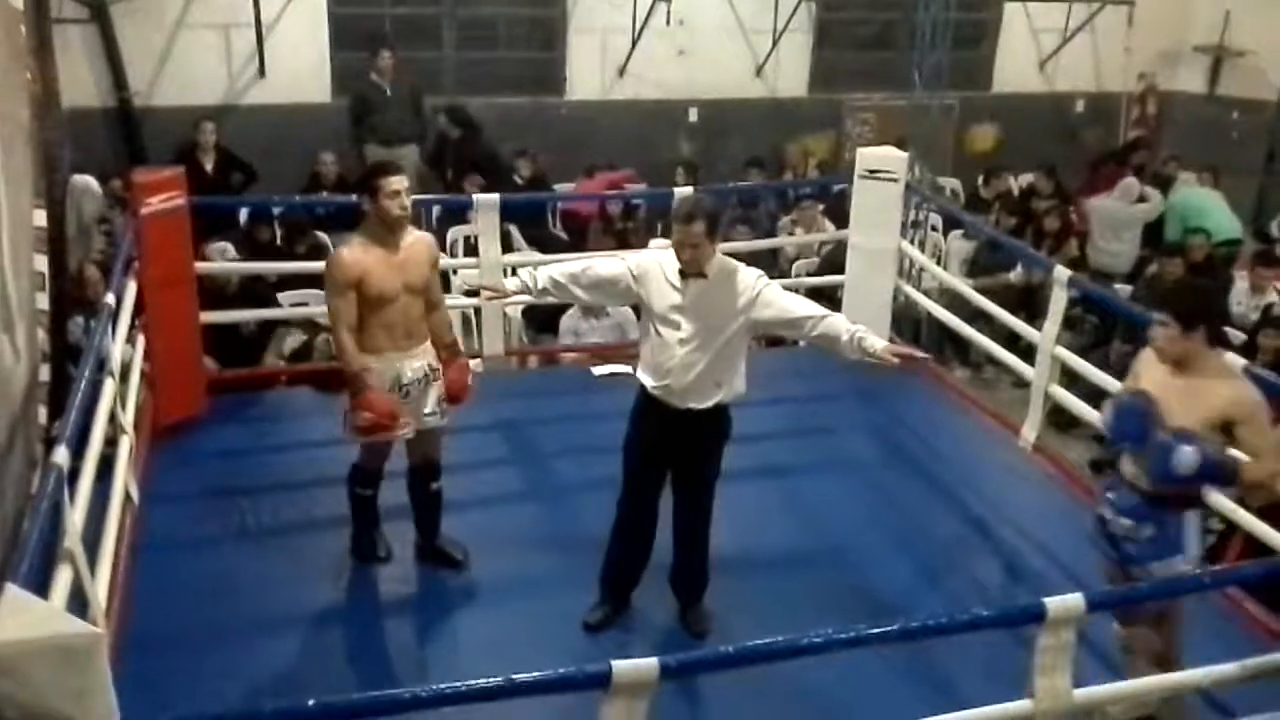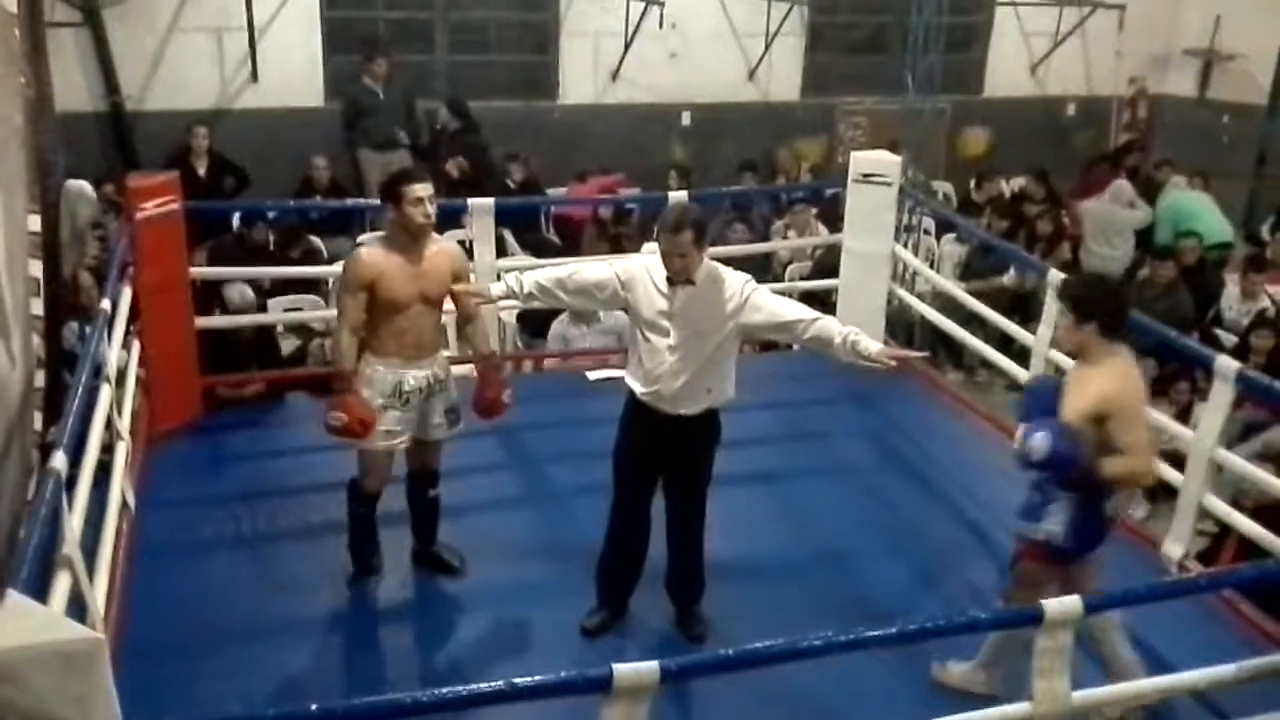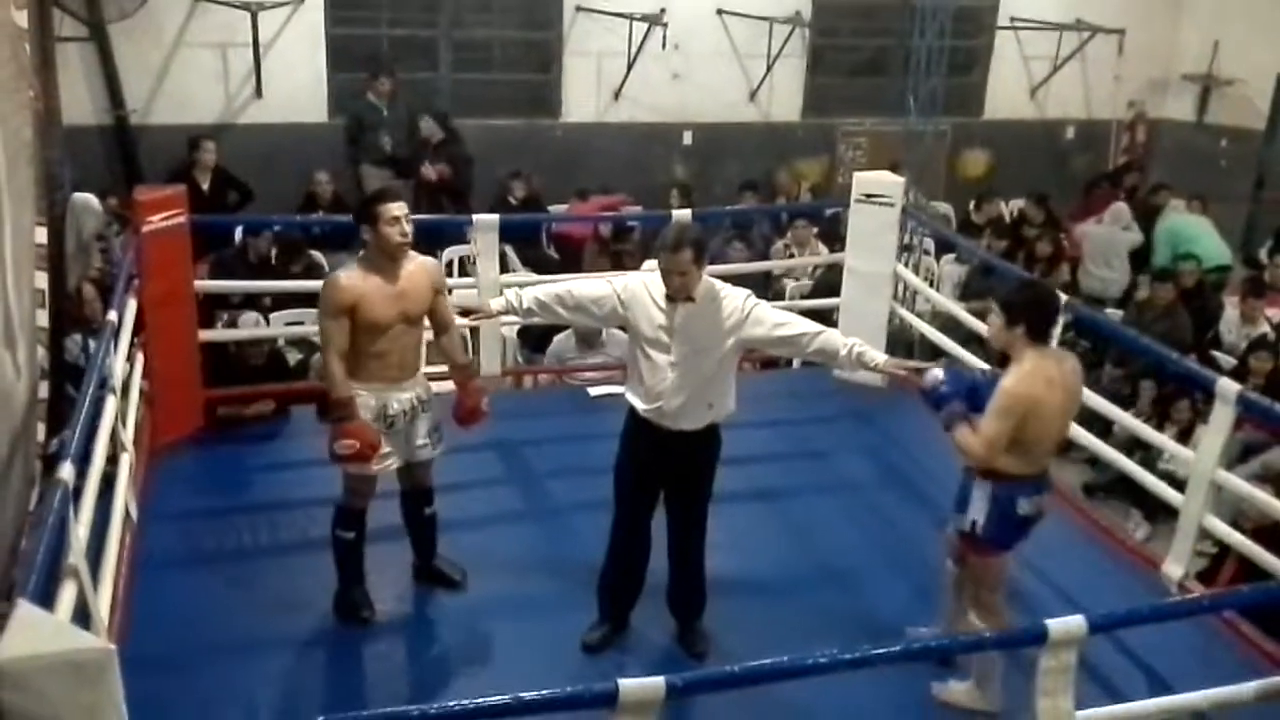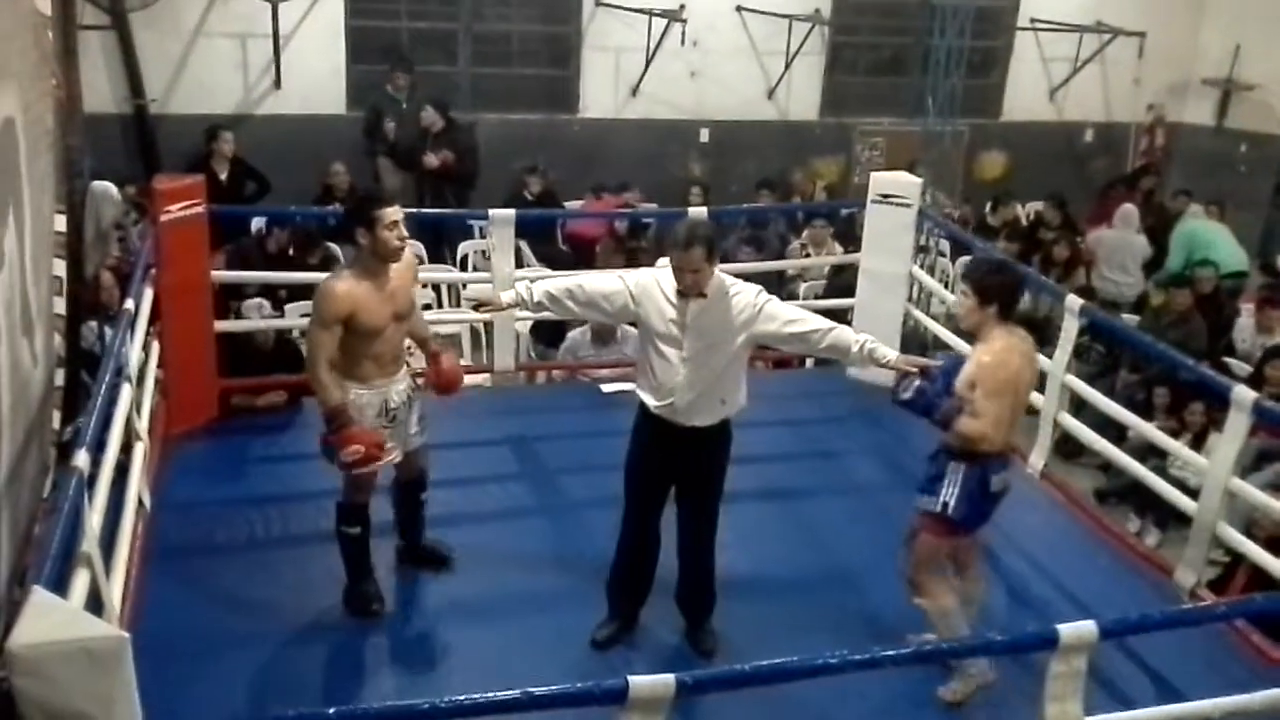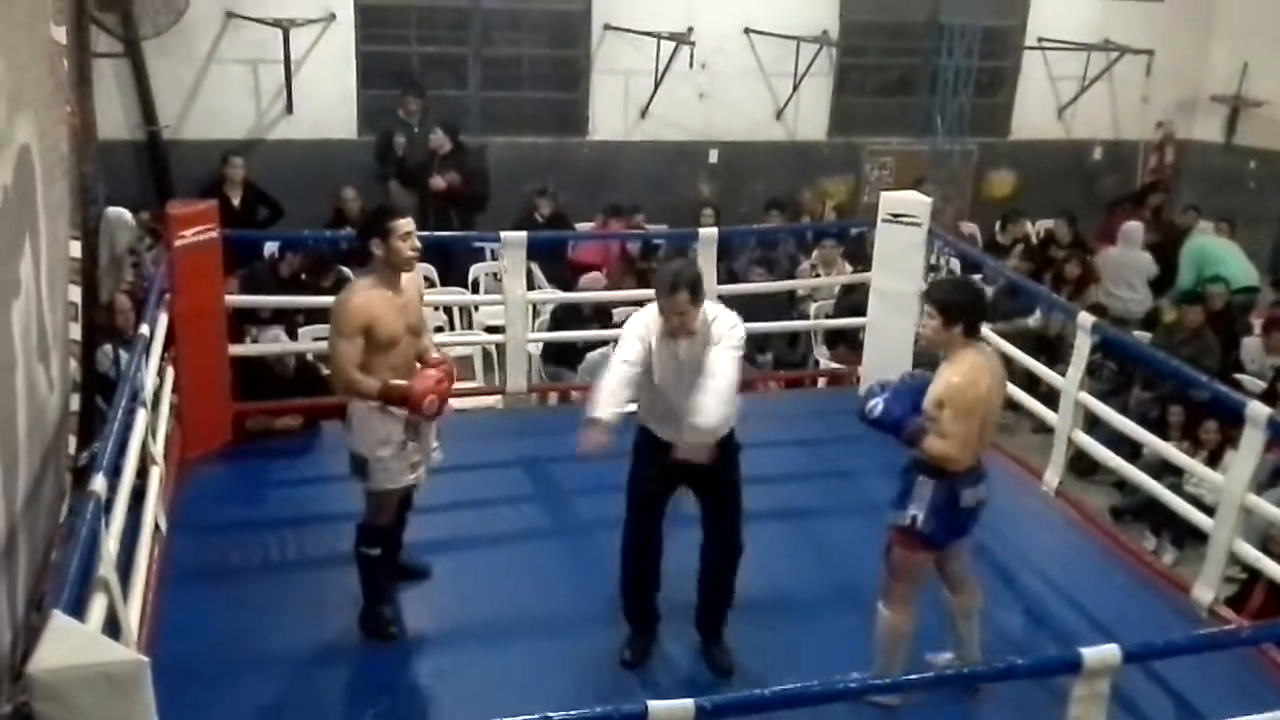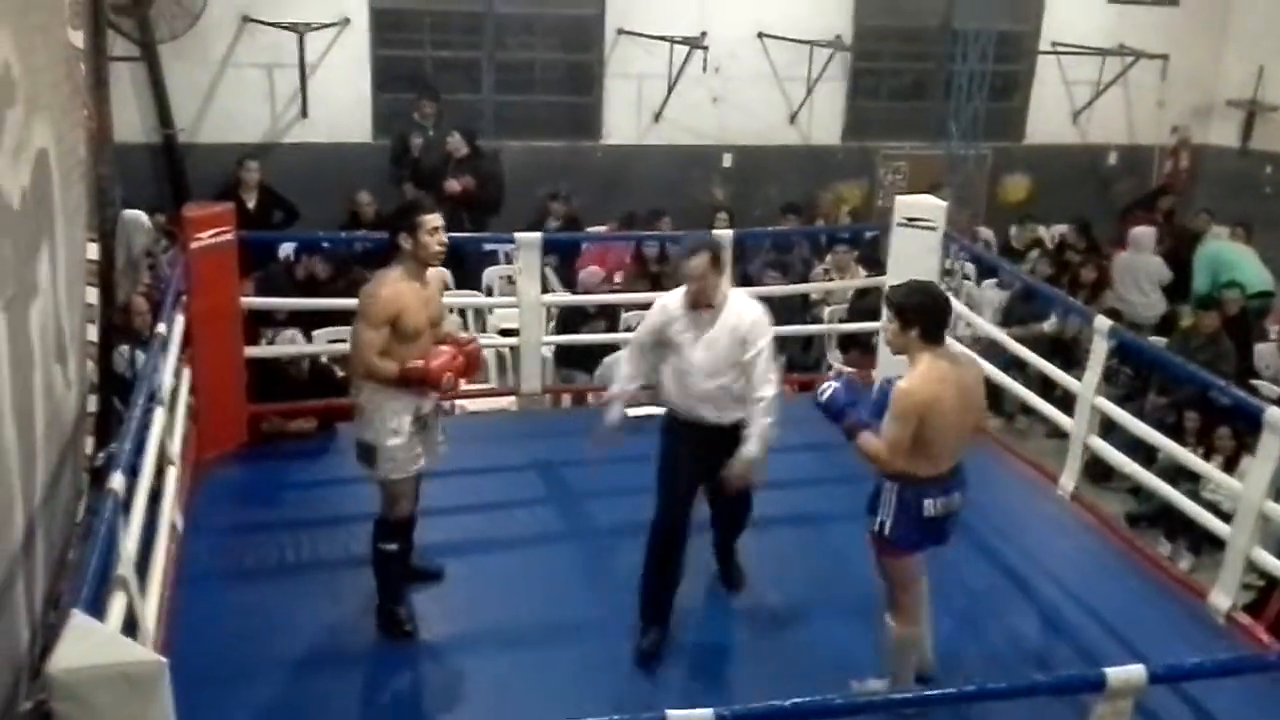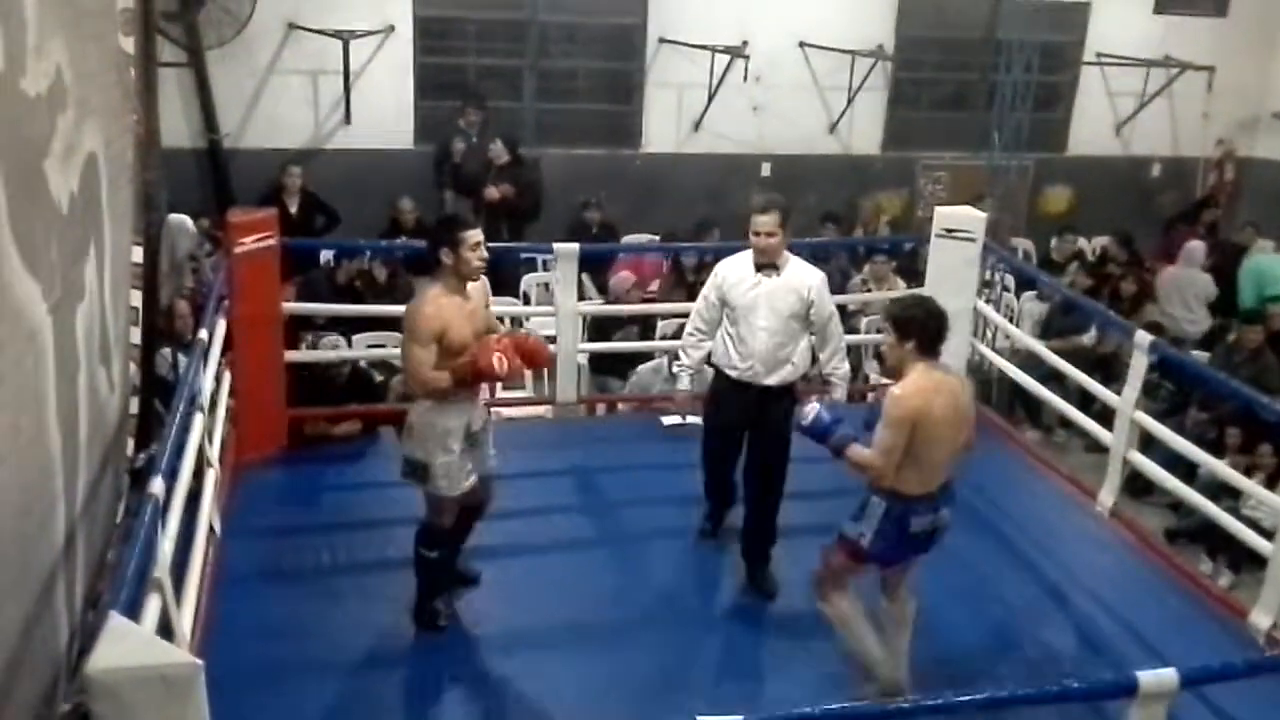
dt=0.4s
person 1, frame 1
left shoulder: (746, 286)
right shoulder: (646, 268)
left elbow: (807, 316)
right elbow: (583, 275)
left wrist: (872, 344)
right wrist: (518, 283)
left hip: (706, 418)
right hip: (652, 408)
left knee: (694, 514)
right knee: (634, 506)
left ankle: (690, 599)
right ankle: (614, 594)
person 1, frame 2
left shoulder: (735, 290)
right shoulder: (633, 274)
left elbow: (799, 319)
right elbow: (570, 280)
left wrist: (866, 346)
right wrist: (501, 288)
left hip: (697, 423)
right hip: (642, 414)
left knee: (687, 519)
right knee: (626, 512)
left ankle: (687, 603)
right ankle: (611, 599)
person 1, frame 3
left shoulder: (736, 307)
right shoulder: (633, 291)
left elbow: (800, 332)
right elbow: (569, 296)
left wrist: (871, 357)
right wrist: (503, 303)
left hip: (698, 438)
right hip: (643, 430)
left knee: (688, 534)
right knee: (628, 528)
left ankle: (688, 620)
right ankle: (613, 615)
person 1, frame 4
left shoulder: (747, 302)
right shoulder: (644, 287)
left elbow: (811, 328)
right elbow: (579, 291)
left wrist: (882, 354)
right wrist: (514, 296)
left hip: (708, 433)
right hip: (655, 426)
left knee: (699, 531)
right knee: (638, 523)
left ankle: (698, 618)
right ankle: (622, 612)
person 1, frame 5
left shoulder: (725, 328)
right shoulder: (641, 324)
left elbow: (722, 380)
right elbow: (622, 368)
left wrist: (703, 429)
right wrist: (599, 419)
left hip: (712, 445)
right hip: (657, 442)
left knee: (725, 541)
right knee: (639, 537)
left ankle: (712, 631)
right ankle: (641, 628)
person 1, frame 6
left shoulder: (750, 316)
right shoulder: (666, 309)
left elbow: (763, 388)
right elbow: (636, 358)
left wrist: (750, 452)
right wrist: (615, 406)
left hip: (732, 431)
right hip: (683, 427)
left knee: (733, 513)
right knee: (669, 524)
left ankle: (725, 556)
right ankle: (654, 623)
person 1, frame 7
left shoulder: (810, 279)
right shoulder: (727, 270)
left elbow: (829, 337)
right elbow: (700, 326)
left wrist: (838, 389)
right wrist: (684, 377)
left hip: (778, 393)
right hip: (729, 386)
left knee: (766, 480)
right knee: (716, 462)
left ankle: (757, 561)
right ankle: (717, 511)
person 2, frame 1
left shoulder: (1235, 397)
right shoulder: (1146, 360)
left wrist: (1213, 467)
right wrist: (1120, 419)
left hip: (1169, 521)
right hip: (1121, 501)
left knee: (1158, 636)
right knee: (1129, 612)
person 2, frame 2
left shoulder: (1119, 387)
right shoulder: (1104, 359)
left elbow: (1144, 470)
left wrist: (1080, 461)
right wrist: (1050, 403)
left hip: (1074, 504)
right hip: (1077, 497)
left knee: (1021, 592)
right knee: (1082, 590)
left ankle: (985, 673)
right ankle: (1131, 680)
person 2, frame 3
left shoulder: (1018, 385)
right shoulder: (1067, 365)
left elbow: (978, 452)
left wrist: (950, 407)
right wrist: (983, 397)
left hip: (998, 493)
right hip: (1031, 484)
left knee: (986, 595)
right knee: (960, 561)
left ankle: (984, 691)
right ankle: (951, 637)
person 2, frame 4
left shoulder: (995, 359)
right shoulder: (1016, 341)
left elbow: (988, 434)
left wrist: (936, 407)
right wrist: (952, 382)
left hip: (966, 473)
right hip: (983, 469)
left knee: (920, 574)
right knee: (963, 557)
left ankle: (971, 663)
right ankle: (955, 641)
person 2, frame 5
left shoulder: (962, 379)
right shoulder: (986, 357)
left elbow: (954, 455)
left wrist: (903, 424)
right wrist: (926, 396)
left hip: (937, 490)
right hip: (967, 485)
left knee: (897, 592)
right knee: (955, 572)
left ankle: (884, 683)
right ankle: (968, 659)
person 2, frame 6
left shoulder: (911, 388)
right shoulder: (967, 368)
left elbow: (888, 458)
right elbow: (975, 423)
left wrist: (849, 415)
left hip: (910, 497)
right hip: (950, 487)
left knee: (902, 597)
right knee: (911, 577)
left ankle: (898, 687)
right ankle: (921, 657)
person 2, frame 7
left shoulder: (904, 396)
right shoulder: (960, 386)
left elbow: (879, 468)
right elbow: (964, 443)
left wrist: (835, 436)
left hip: (896, 510)
right hip: (937, 505)
left knee: (828, 585)
right knee: (895, 586)
left ankle: (884, 671)
right ankle: (896, 673)
person 3, frame 1
left shoulder: (425, 244)
right shoulder: (348, 261)
right elbow: (344, 330)
left wrist: (452, 357)
right wrist: (362, 384)
left hip: (424, 363)
right hip: (377, 369)
left knee: (427, 460)
right knee: (373, 459)
left ankle: (429, 539)
right ankle: (365, 532)
person 3, frame 2
left shoulder: (451, 255)
right shoulder: (365, 262)
left elbow: (469, 317)
right elbow: (348, 329)
left wrist: (488, 369)
right wrist: (346, 387)
left hip: (433, 372)
right hip: (383, 376)
left knee: (427, 467)
right knee: (373, 477)
left ankle: (425, 545)
right ankle: (364, 543)
person 3, frame 3
left shoulder: (428, 271)
right shoulder: (343, 286)
left elbow: (445, 329)
right elbow: (333, 356)
left wrist: (466, 378)
right wrist: (345, 414)
left hip: (414, 392)
right hip: (366, 399)
left knee: (420, 485)
right knee: (357, 498)
left ankle: (427, 561)
right ankle: (349, 587)
person 3, frame 4
left shoulder: (407, 263)
right shoulder: (338, 293)
right elbow: (319, 365)
left wrist: (433, 350)
right wrist: (342, 424)
left hip: (400, 385)
right hip: (360, 398)
left knee: (414, 473)
right knee: (359, 492)
left ankle: (412, 544)
right ankle: (359, 580)
person 3, frame 5
left shoulder: (414, 282)
right shoulder: (355, 304)
right elbow: (343, 377)
left wrist: (431, 359)
right wrist: (399, 393)
left hip: (412, 408)
right hip: (378, 416)
left knee: (404, 495)
right knee: (380, 511)
left ankle: (390, 561)
right ankle: (375, 603)
person 3, frame 6
left shoulder: (435, 278)
right shoulder: (383, 293)
right elbow: (362, 363)
left wrist: (456, 342)
right wrist: (419, 373)
left hip: (422, 400)
right hip: (389, 405)
left knee: (410, 492)
right knee: (397, 505)
left ankle: (400, 563)
right ankle: (390, 602)
person 3, frame 7
left shoulder: (479, 289)
right shoulder: (426, 310)
left elbow: (491, 332)
right elbow: (418, 382)
left wrist: (518, 344)
right wrist: (472, 373)
left hip: (474, 410)
right hip: (439, 419)
left knee: (478, 497)
right knee: (440, 514)
left ankle: (445, 559)
right ankle: (429, 595)
